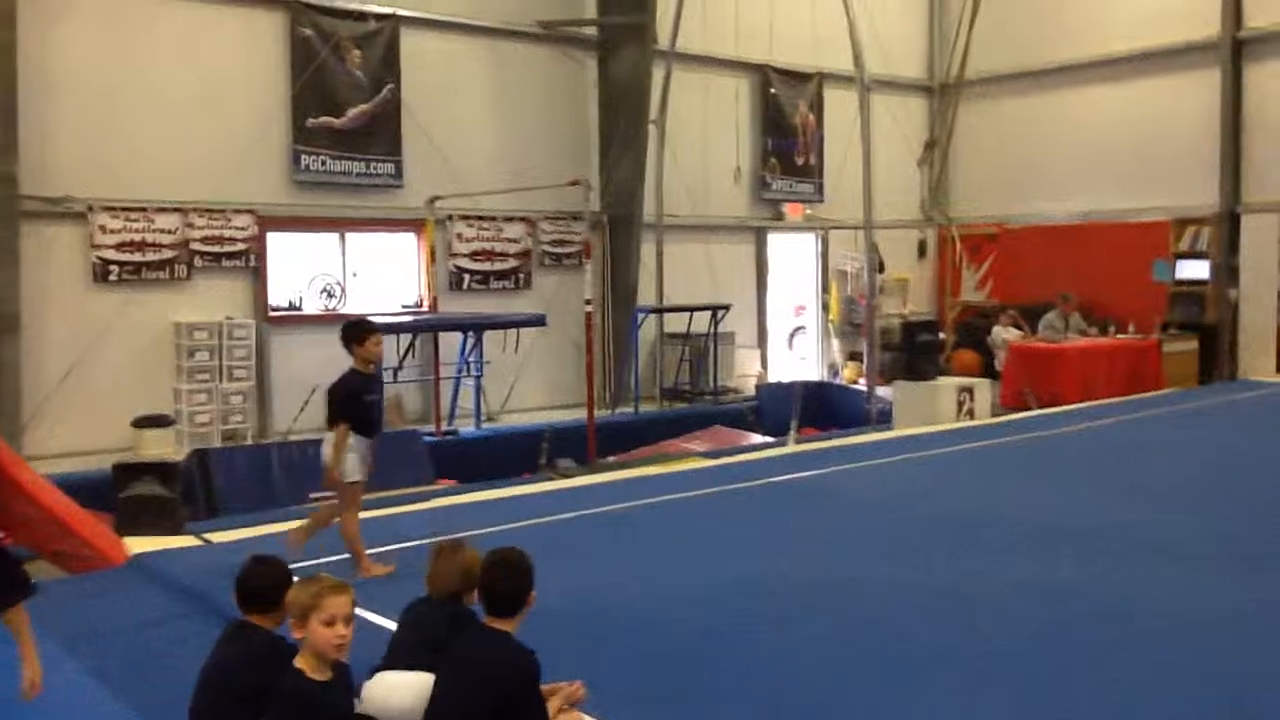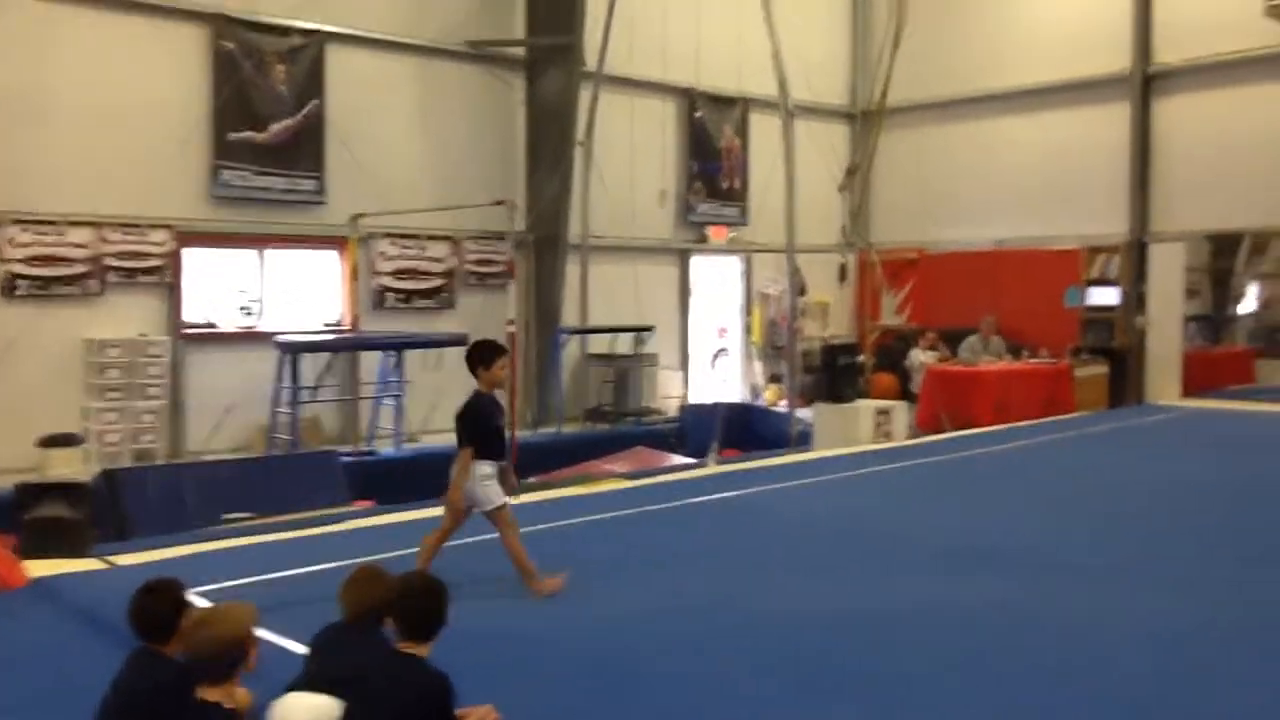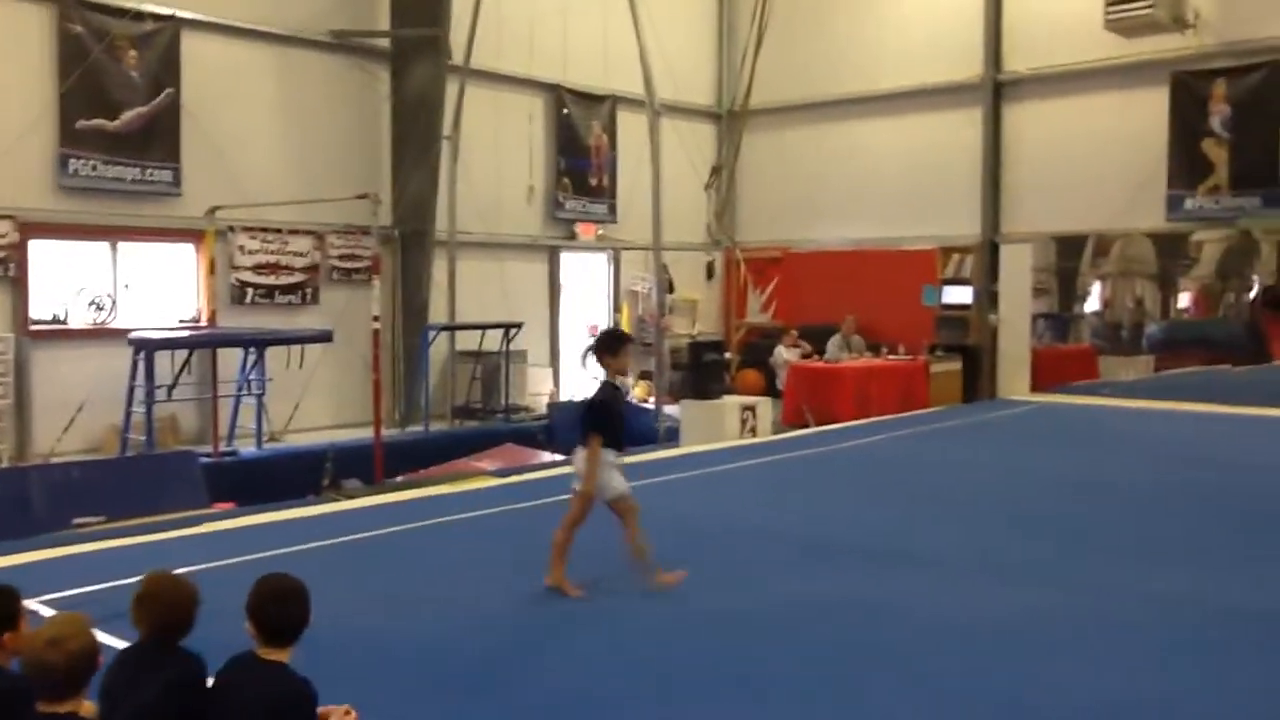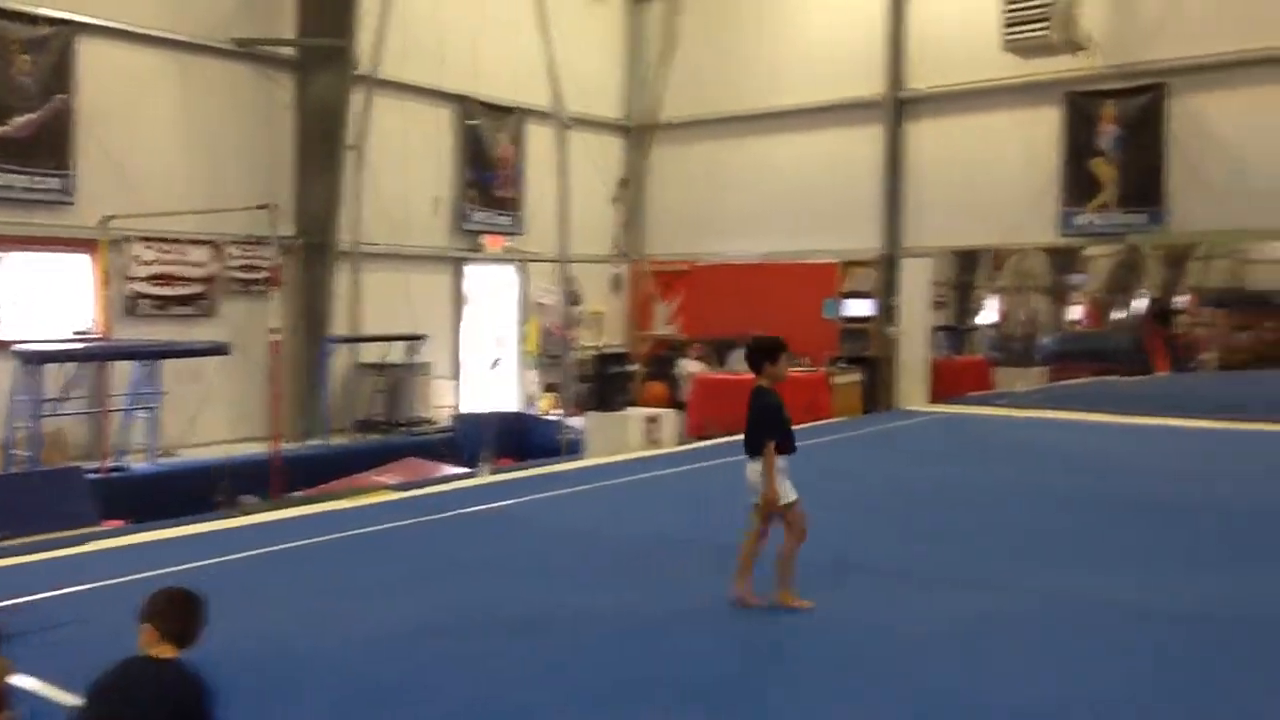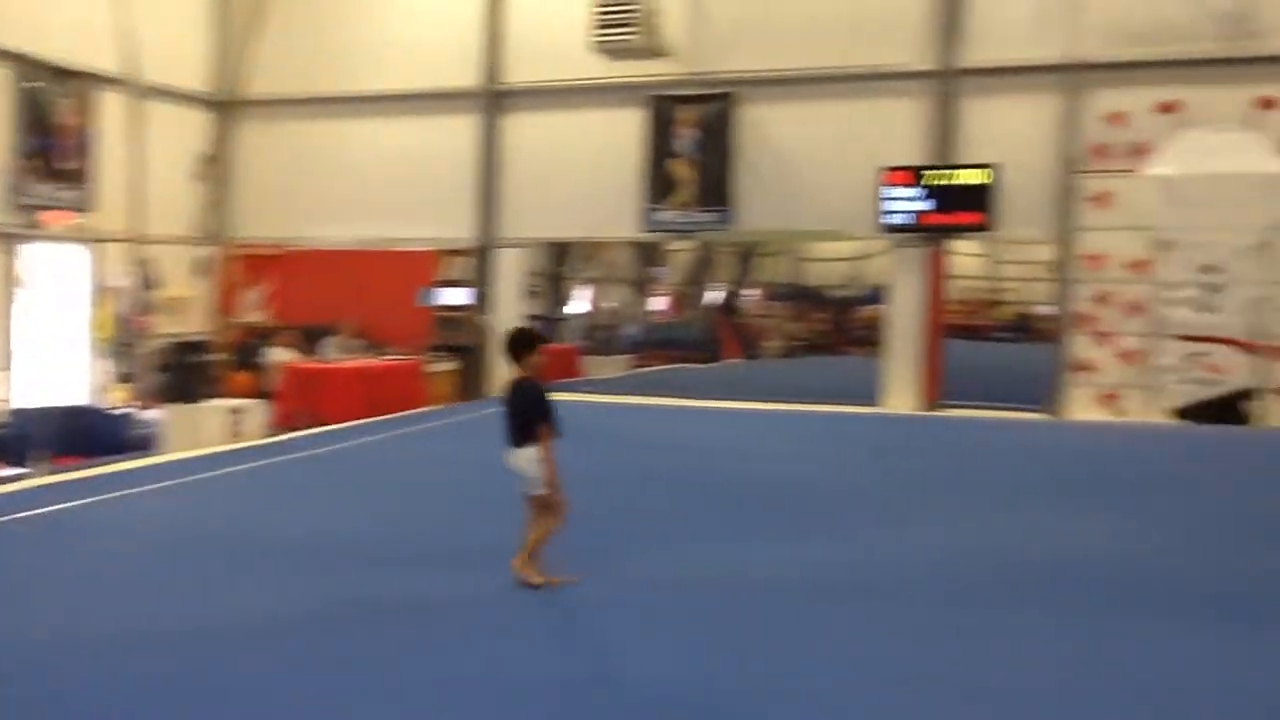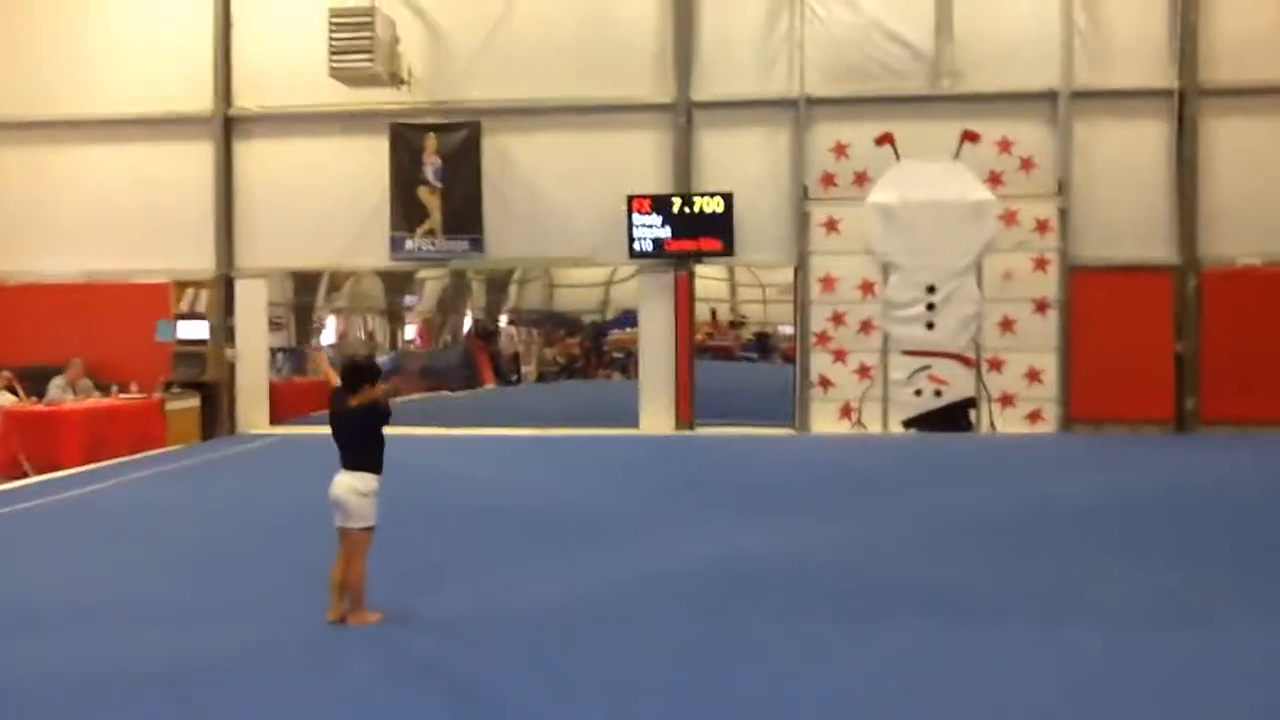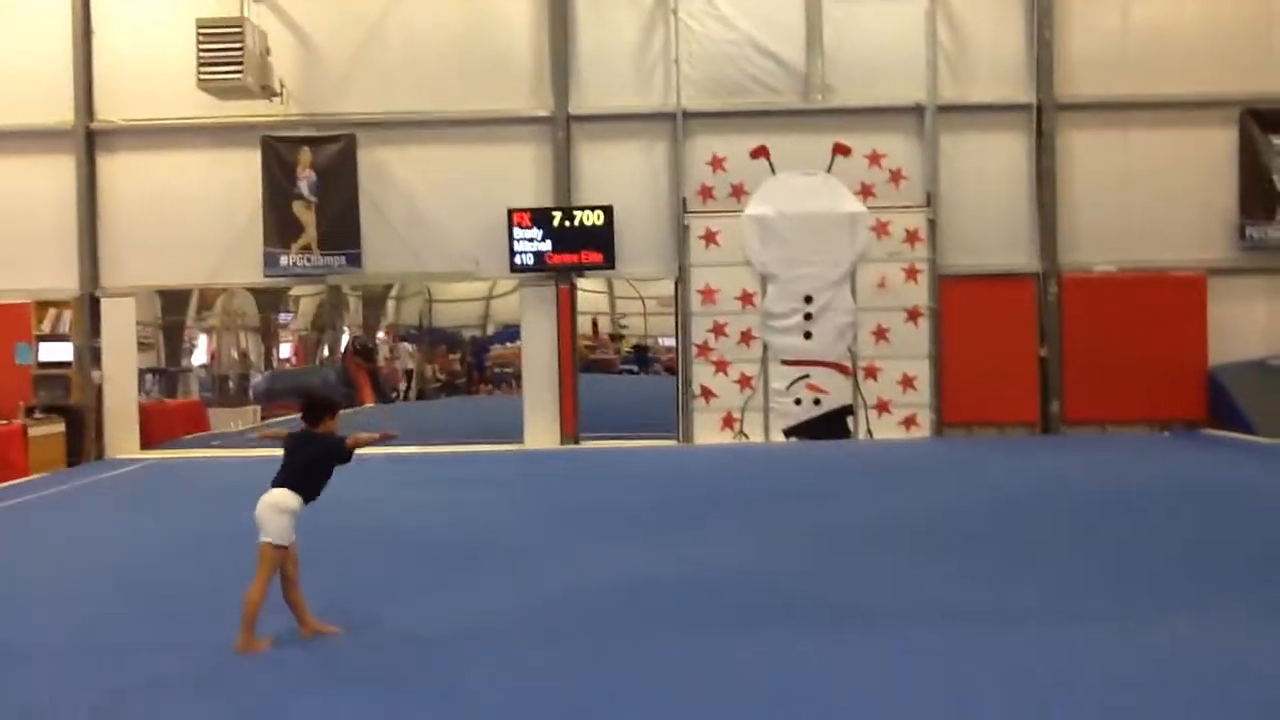
dt=0.7s
person 1, frame 1
left shoulder: (374, 378)
right shoulder: (348, 385)
right elbow: (342, 427)
left wrist: (368, 455)
right wrist: (335, 466)
left hip: (359, 447)
right hip: (343, 448)
left knee: (345, 505)
right knee: (349, 507)
left ankle: (302, 534)
right ankle: (363, 564)
person 1, frame 2
left shoulder: (491, 404)
right shoulder: (477, 408)
right elbow: (466, 452)
left wrist: (508, 476)
right wrist: (455, 490)
left hip: (487, 473)
right hip: (479, 476)
left knee: (446, 529)
right knee: (510, 529)
right ankle: (534, 582)
person 1, frame 3
left shoulder: (612, 392)
right shoulder: (606, 397)
right elbow: (595, 440)
right wrist: (588, 480)
left hip: (594, 461)
right hip: (598, 464)
left knee: (572, 522)
right knee: (632, 519)
left ankle: (556, 577)
right ankle: (654, 573)
person 1, frame 4
left shoulder: (759, 395)
right shoulder: (768, 402)
right elbow: (768, 448)
right wrist: (770, 486)
left hip: (763, 470)
right hip: (769, 472)
left knee: (758, 533)
right knee: (798, 530)
left ankle: (741, 588)
right ankle: (785, 593)
person 1, frame 5
left shoulder: (514, 388)
right shoulder: (534, 391)
right elbow: (542, 434)
right wrist: (551, 468)
left hip: (517, 453)
right hip: (532, 456)
left knee: (538, 514)
right knee: (556, 512)
left ankle: (531, 568)
right ankle: (523, 561)
person 1, frame 6
left shoulder: (339, 408)
right shoulder: (369, 413)
left elbow: (333, 378)
right elbow: (382, 395)
left wrist: (320, 357)
left hip: (341, 483)
right hip: (360, 487)
left knee: (344, 554)
right knee: (358, 556)
left ankle: (337, 608)
right ankle: (357, 613)
person 1, frame 7
left shoulder: (299, 438)
right shoulder: (328, 445)
left elbow: (281, 435)
right elbow: (355, 441)
left wrist: (266, 433)
right wrist: (378, 437)
left hip: (275, 503)
right hip: (281, 506)
left knee: (290, 572)
right knee: (263, 578)
left ankle: (307, 623)
right ankle: (246, 638)
